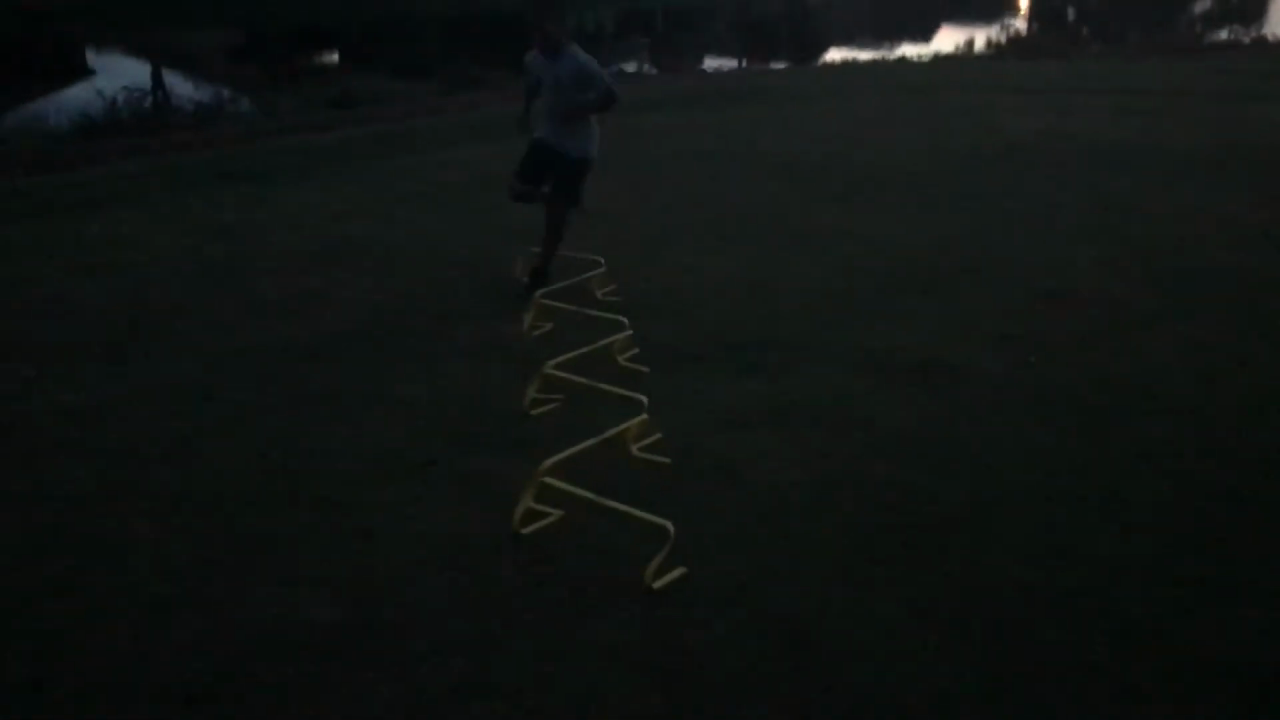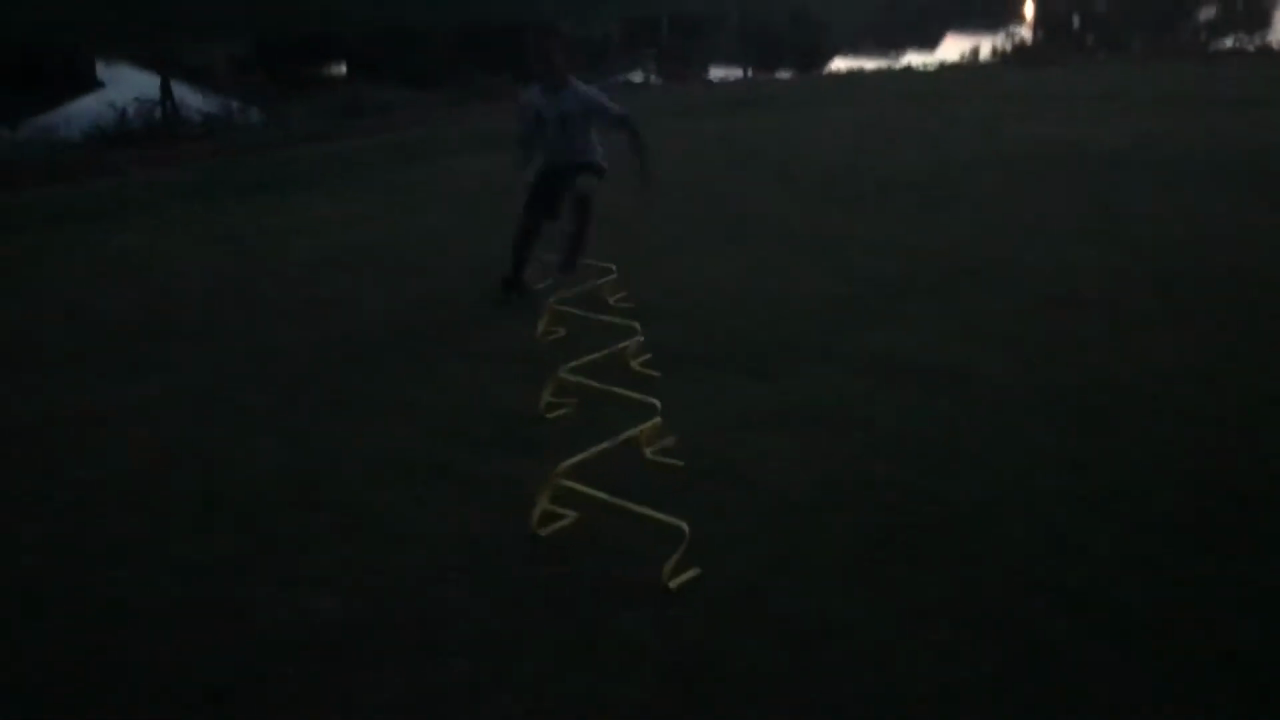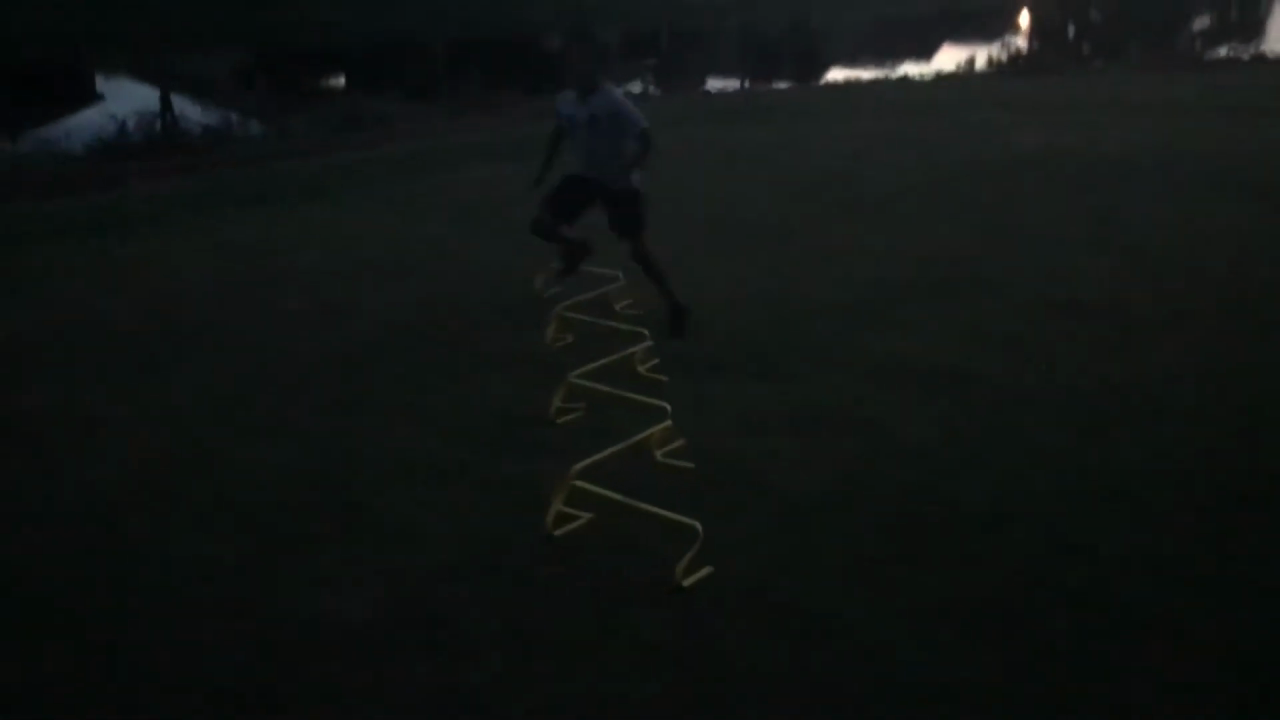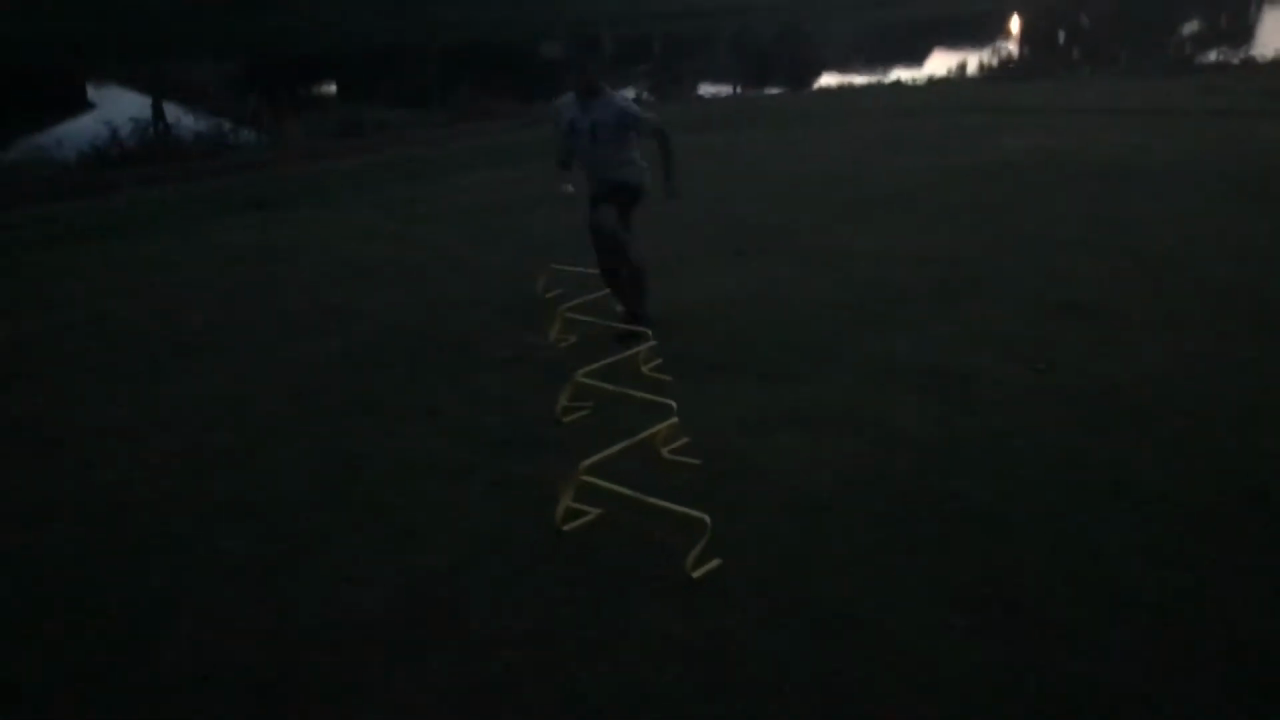
dt=0.2s
person 1, frame 1
left shoulder: (579, 62)
right shoulder: (532, 60)
left elbow: (610, 98)
left wrist: (577, 111)
right wrist: (527, 113)
left hip: (577, 145)
right hip: (546, 138)
left knee: (557, 211)
right knee: (517, 190)
left ankle: (542, 270)
right ankle: (550, 200)
person 1, frame 2
left shoulder: (584, 96)
right shoulder: (530, 99)
left elbow: (625, 121)
right elbow: (528, 137)
left wrist: (642, 162)
right wrist: (527, 157)
left hip: (586, 162)
right hip: (551, 165)
left knee: (582, 194)
right knee: (527, 227)
left ankle: (574, 251)
right ankle: (515, 278)
person 1, frame 3
left shoulder: (615, 101)
right shoulder: (565, 101)
left elbow: (645, 141)
left wrist: (622, 173)
right wrist: (545, 168)
left hip: (620, 182)
right hip: (584, 176)
left knee: (637, 248)
right knee: (541, 223)
left ankle: (674, 305)
right ankle: (576, 248)
person 1, frame 4
left shoulder: (619, 107)
right shoulder: (564, 107)
left elbow: (659, 132)
right elbow: (567, 143)
left wrist: (668, 178)
right wrist: (564, 165)
left hip: (628, 181)
right hip: (599, 185)
left knee: (603, 225)
right knee: (607, 263)
right ankle: (637, 312)
